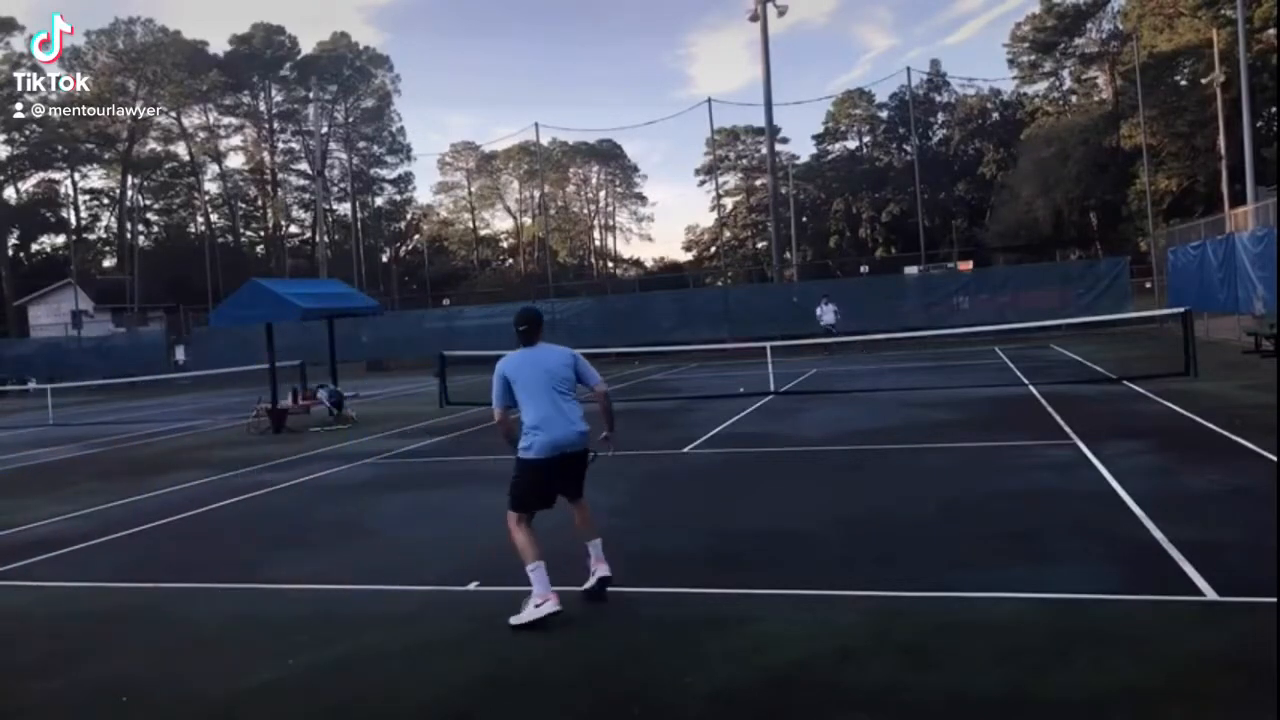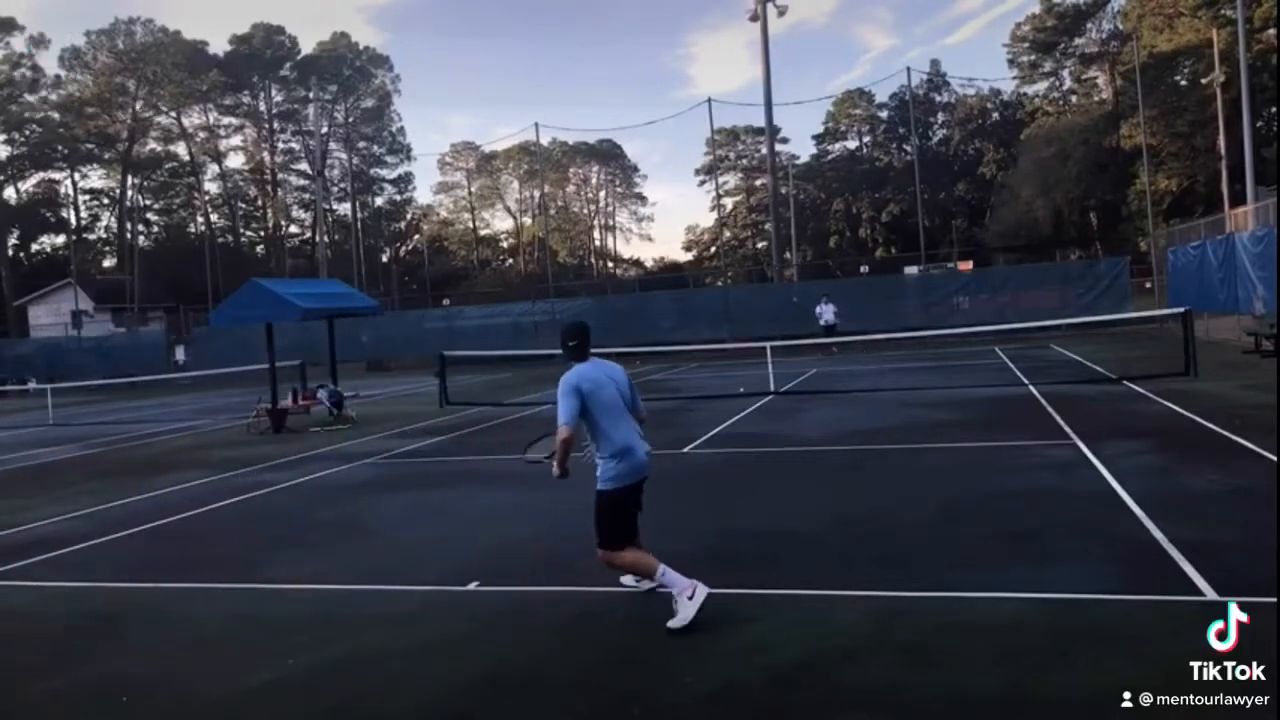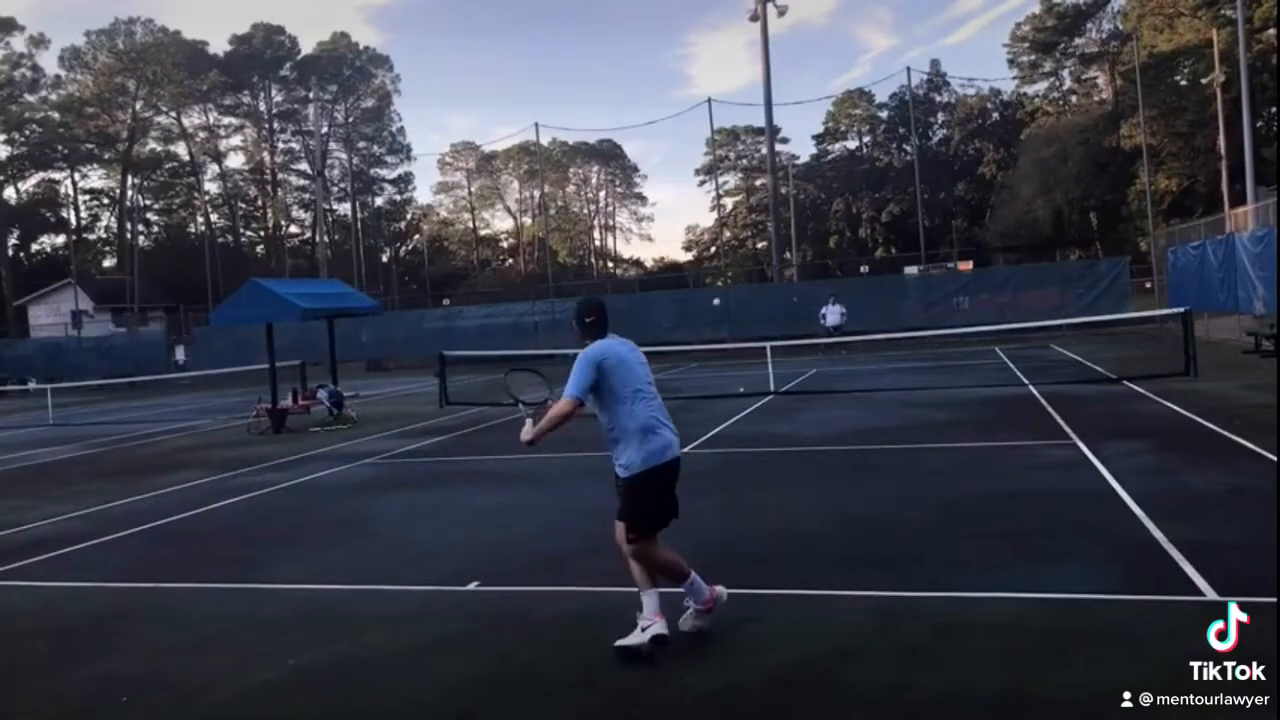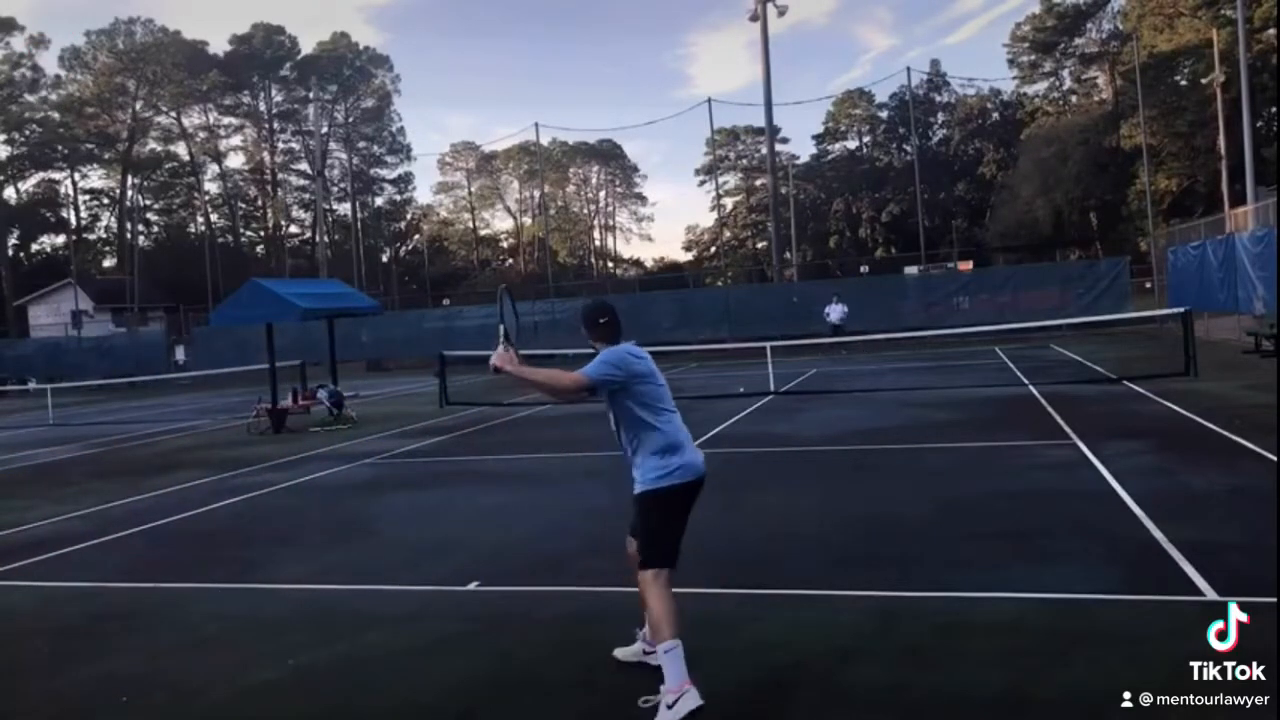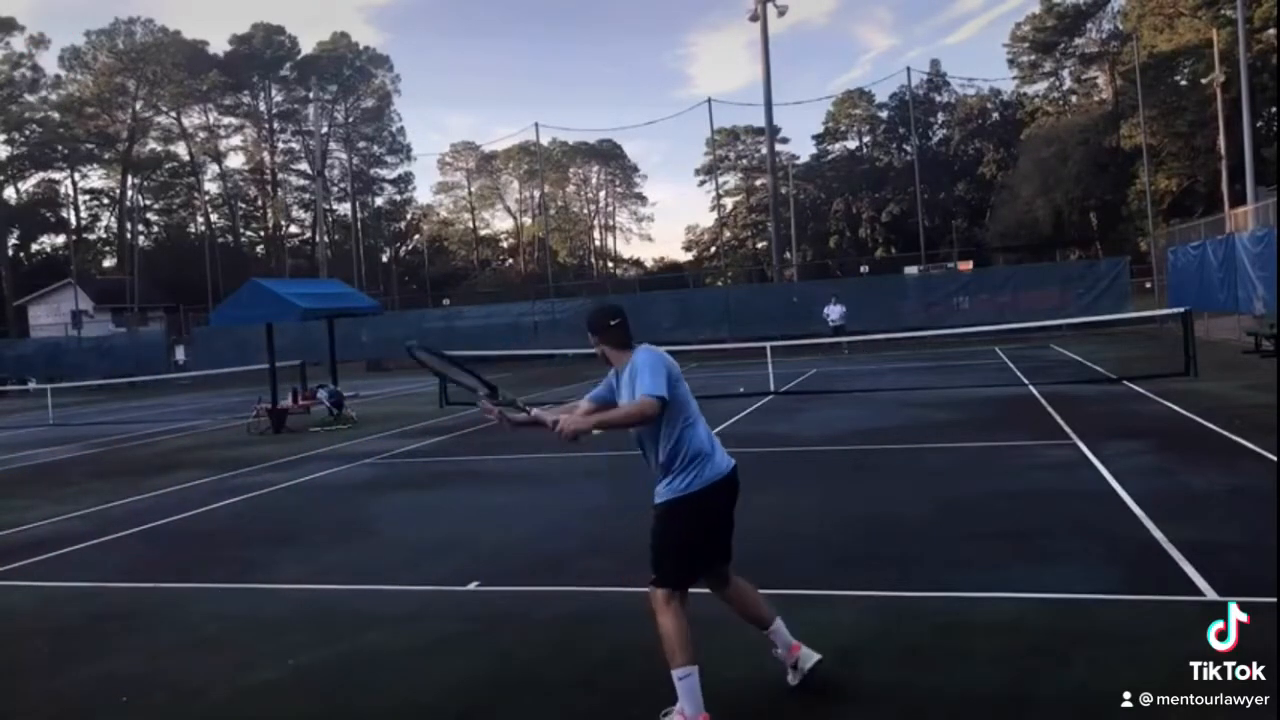
dt=0.3s
person 1, frame 1
left shoulder: (505, 365)
right shoulder: (567, 354)
left elbow: (500, 419)
right elbow: (602, 391)
left wrist: (519, 448)
right wrist: (608, 427)
left hip: (537, 448)
right hip: (575, 441)
left knee: (517, 521)
right knee: (576, 499)
left ankle: (542, 597)
right ankle: (600, 567)
person 1, frame 2
left shoulder: (570, 381)
right shoulder: (616, 370)
left elbow: (565, 436)
left wrist: (559, 466)
left hip: (617, 471)
right hip: (637, 462)
left knee: (610, 553)
left ankle: (687, 589)
right ankle: (643, 572)
person 1, frame 3
left shoulder: (592, 355)
right shoulder: (627, 347)
left elbow: (567, 408)
left wrist: (533, 434)
right wrist: (554, 411)
left hip: (643, 457)
right hip: (658, 451)
left knee: (641, 545)
right knee: (625, 534)
left ankle: (704, 596)
right ankle: (653, 621)
person 1, frame 4
left shoulder: (619, 357)
right shoulder: (626, 356)
left elbow: (571, 383)
right elbow: (568, 390)
left wrist: (514, 368)
right wrist: (518, 366)
left hip: (666, 475)
right hip: (680, 471)
left knee: (653, 580)
right knee: (639, 548)
right ankle: (652, 645)
person 1, frame 5
left shoulder: (648, 361)
right shoulder: (621, 377)
left elbow: (647, 410)
right elbow: (578, 411)
left wrist: (586, 424)
right wrist: (523, 418)
left hip: (689, 487)
right hip: (714, 479)
left knee: (665, 597)
right knee: (719, 576)
right ankle: (792, 652)
